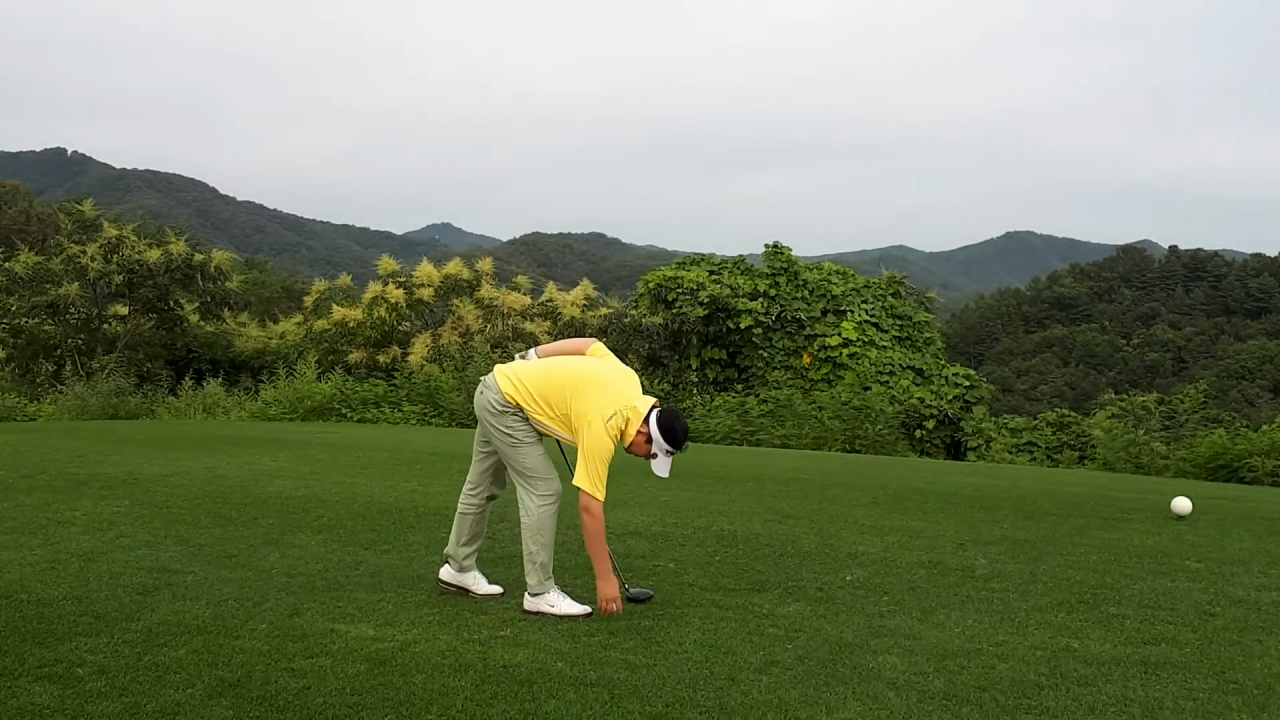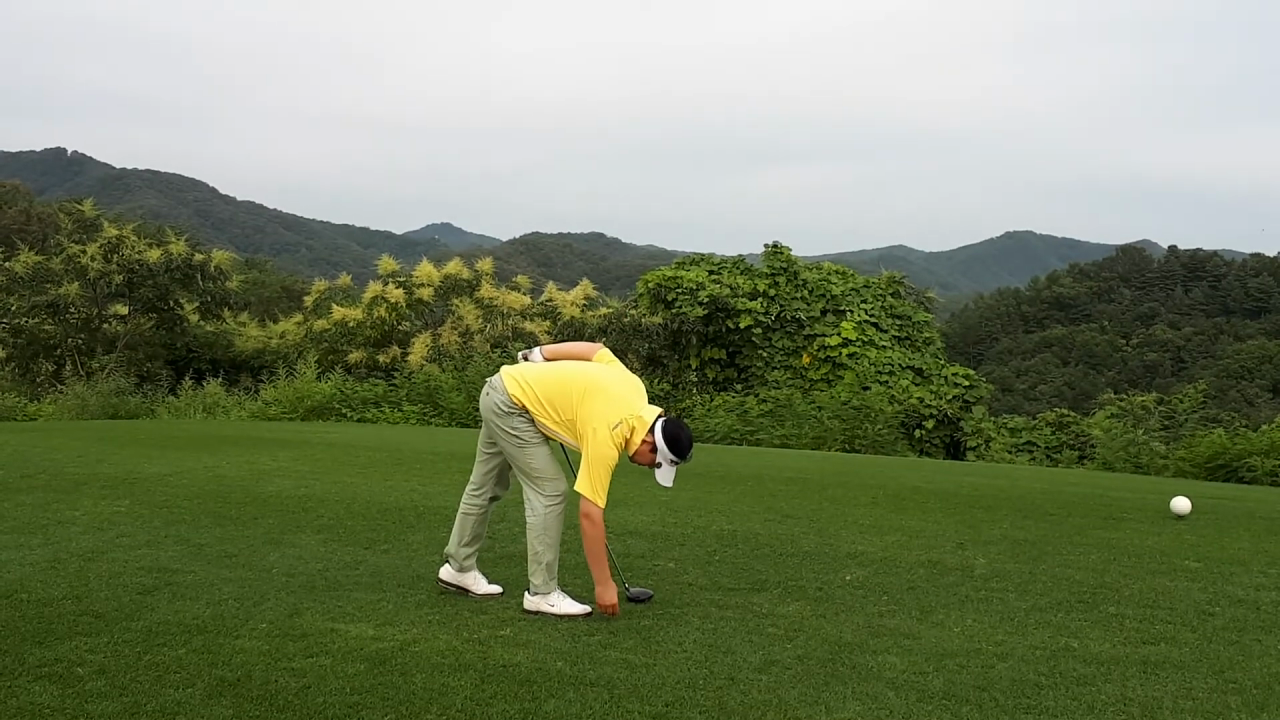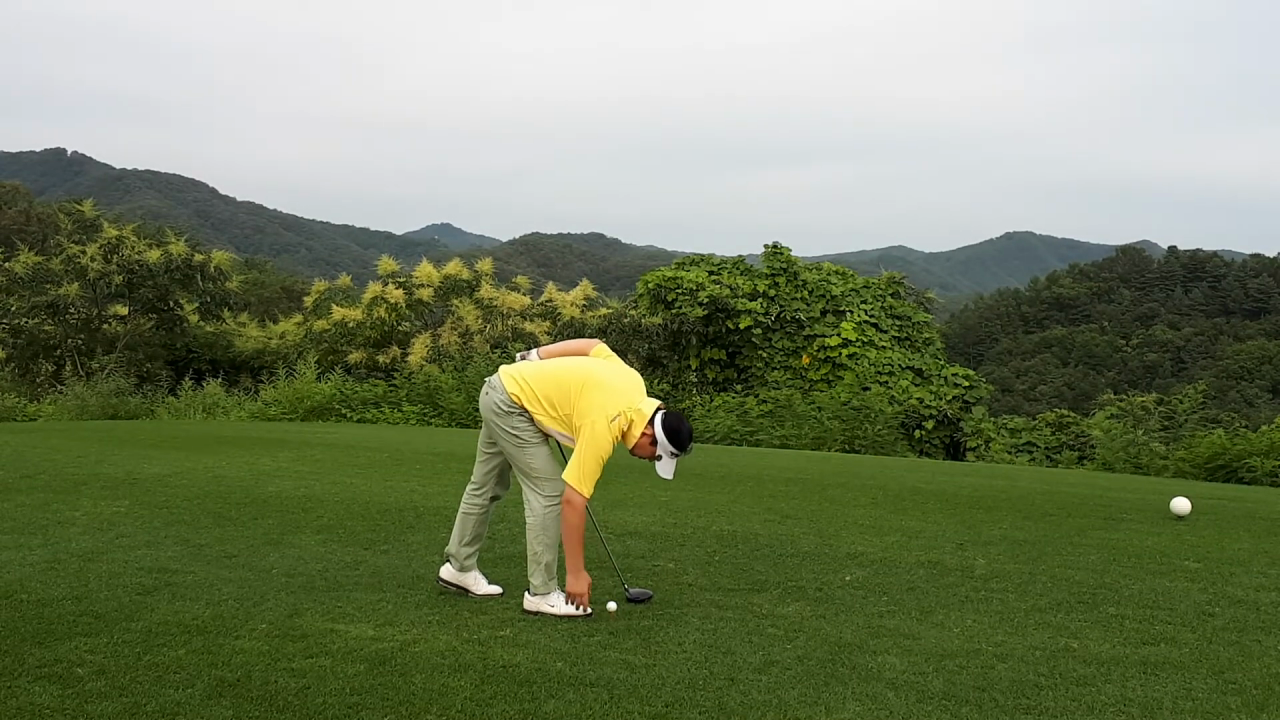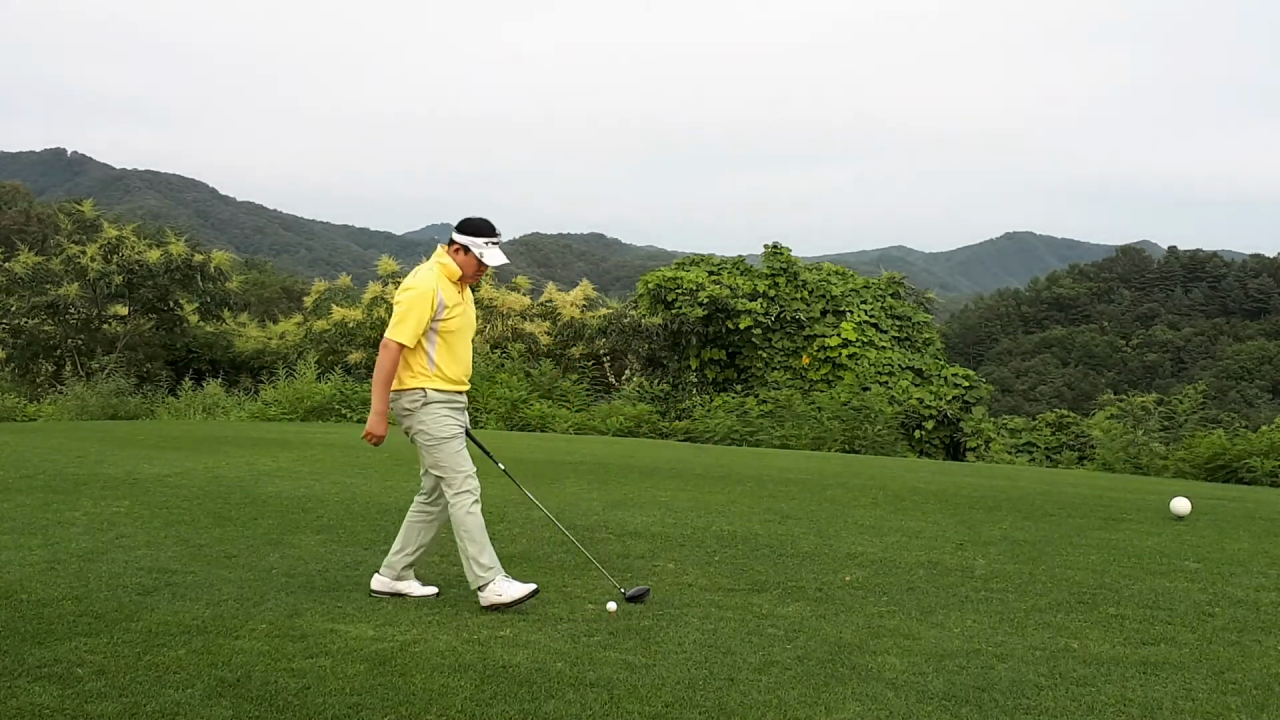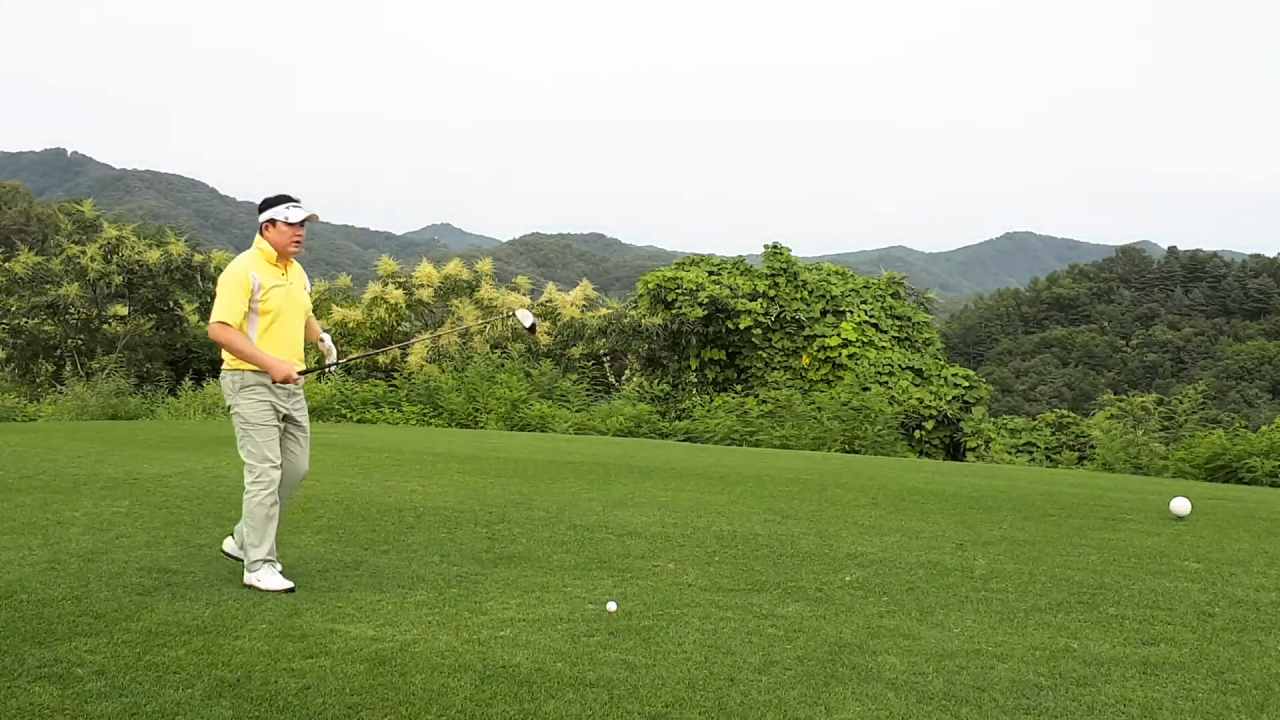
dt=1s
person 1, frame 1
left shoulder: (630, 384)
right shoulder: (602, 428)
left elbow: (590, 345)
right elbow: (590, 508)
left wrist: (534, 356)
right wrist: (605, 578)
left hip: (499, 388)
right hip: (505, 403)
left knee: (483, 486)
right knee: (543, 491)
left ankle: (458, 567)
right ankle: (540, 592)
person 1, frame 2
left shoulder: (635, 390)
right shoulder: (607, 437)
left elbow: (596, 349)
right elbow: (590, 514)
left wrist: (537, 355)
right wrist: (604, 585)
left hip: (505, 389)
right hip: (511, 403)
left knee: (487, 487)
right knee: (550, 492)
left ankle: (459, 567)
right ankle: (542, 593)
person 1, frame 3
left shoulder: (634, 387)
right shoulder: (604, 428)
left elbow: (593, 345)
right elbow: (572, 501)
left wrist: (536, 358)
right wrist: (575, 573)
left hip: (505, 388)
right hip: (511, 405)
left knee: (487, 486)
right knee: (545, 492)
left ankle: (459, 567)
right ankle: (542, 593)
person 1, frame 4
left shoulder: (459, 286)
right shoulder: (424, 285)
right elbow: (390, 349)
left wrist: (459, 398)
right wrist: (378, 413)
left hip: (447, 401)
right hip: (424, 402)
left knee: (436, 494)
right knee: (463, 487)
left ankle: (393, 575)
right ankle: (489, 583)
person 1, frame 5
left shoulder: (297, 272)
right shoulder: (244, 270)
right elbow: (220, 330)
left wrist: (322, 338)
right wrist: (270, 364)
left hip: (290, 388)
right hip: (252, 384)
left knee: (294, 471)
right knee: (266, 474)
left ankle: (245, 541)
right ankle: (260, 567)
